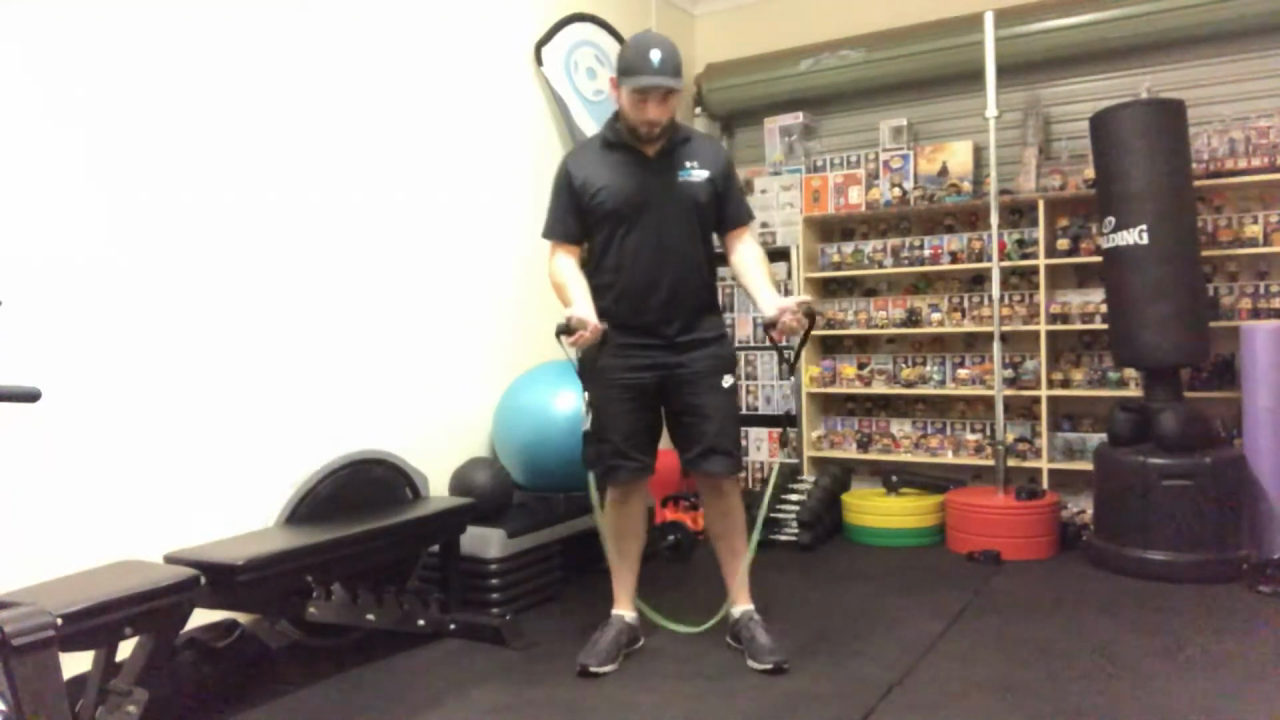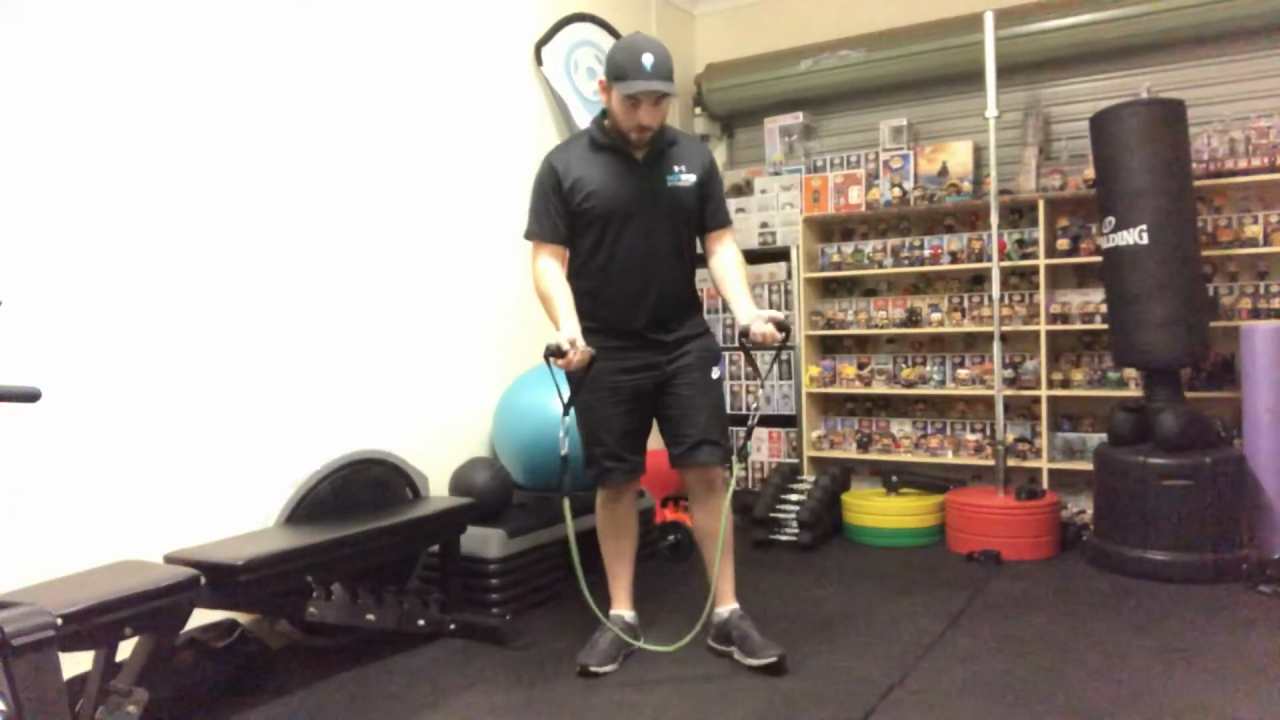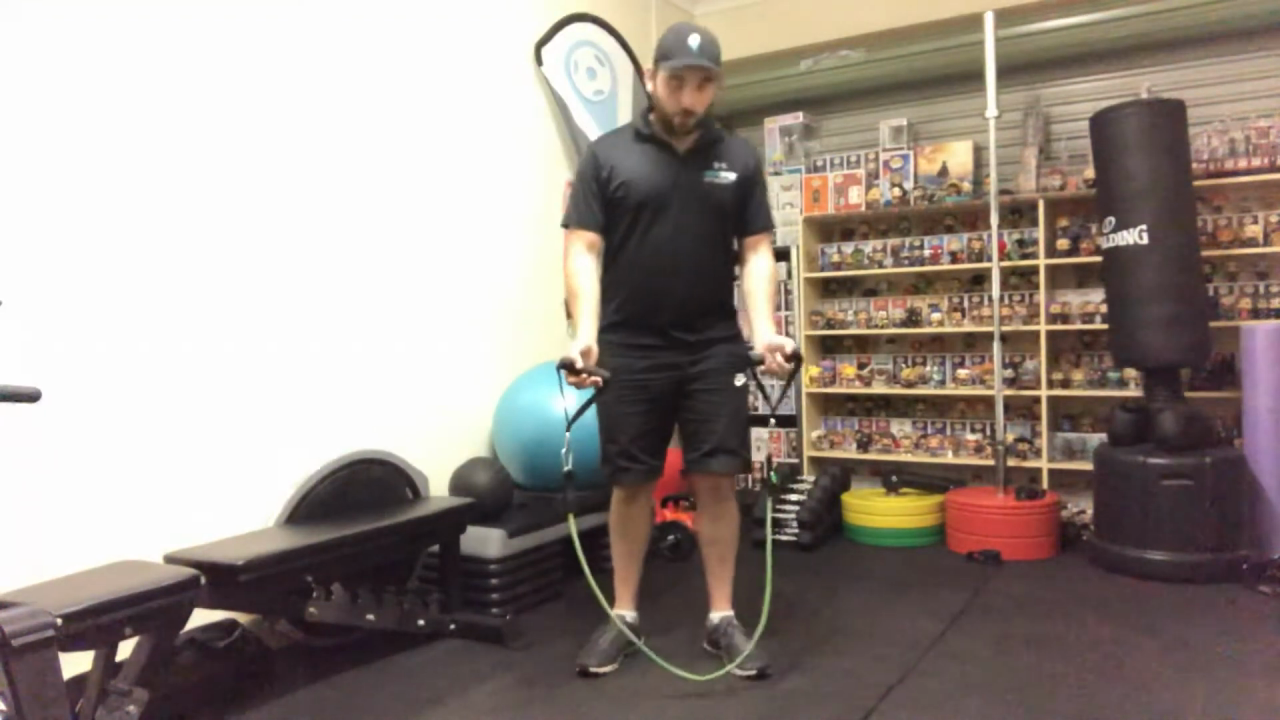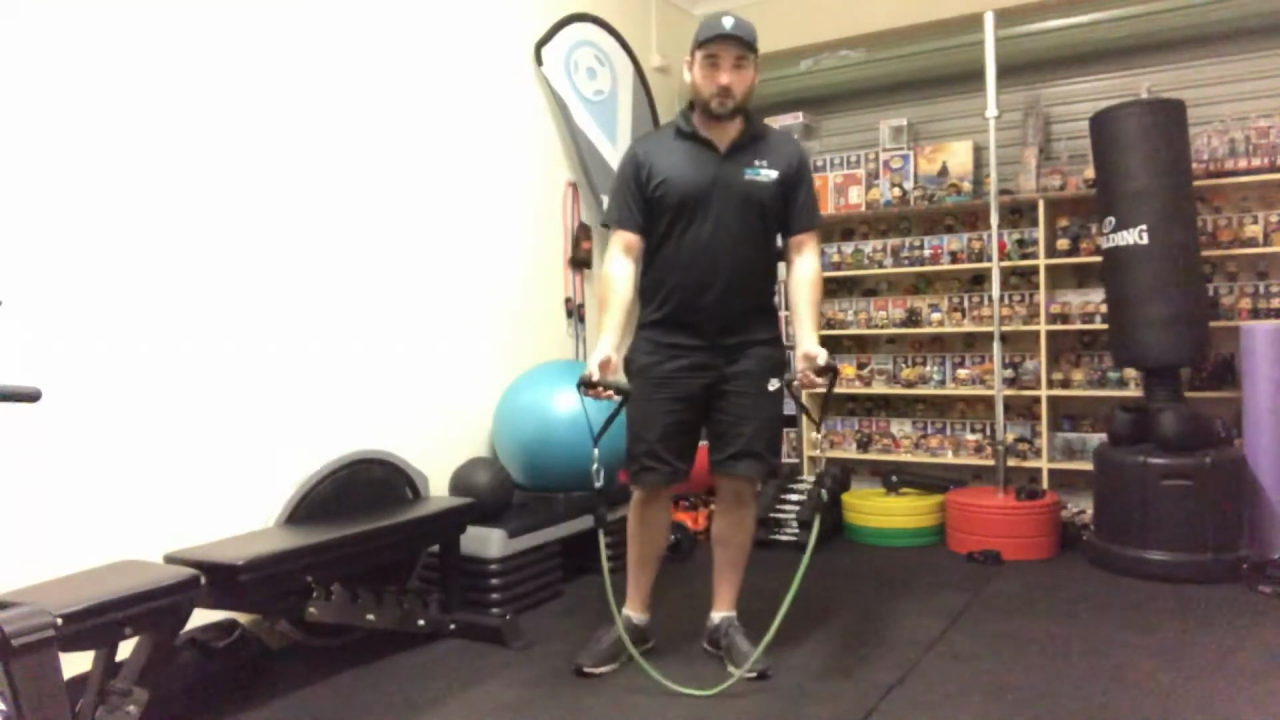
dt=0.4s
person 1, frame 1
left shoulder: (708, 156)
right shoulder: (583, 165)
left elbow: (738, 238)
right elbow: (564, 253)
left wrist: (769, 301)
right wrist: (580, 309)
left hip: (700, 345)
right hip: (618, 352)
left knee: (718, 476)
right knee: (623, 481)
left ankle: (742, 612)
right ankle: (623, 616)
person 1, frame 2
left shoulder: (693, 157)
right shoulder: (566, 164)
left elbow: (718, 243)
right elbow: (548, 258)
left wrist: (745, 310)
right wrist: (568, 327)
left hip: (685, 343)
right hip: (606, 354)
left knee: (706, 471)
right knee: (615, 482)
left ankle: (726, 615)
right ankle: (621, 616)
person 1, frame 3
left shoulder: (739, 158)
right shoulder: (608, 155)
left elbow: (756, 251)
right elbow: (583, 250)
left wrist: (764, 330)
right wrist: (585, 333)
left hip: (714, 349)
right hip: (631, 351)
left knee: (716, 481)
right knee: (631, 483)
left ankle: (722, 619)
right ankle: (623, 617)
person 1, frame 4
left shoulder: (783, 155)
right shoulder: (649, 155)
left elbow: (803, 252)
right elbow: (624, 253)
left wrist: (806, 337)
right wrist: (608, 342)
left hip: (751, 351)
right hip: (665, 349)
left knee: (738, 485)
right knee: (652, 484)
left ankle: (724, 621)
right ankle: (633, 618)
